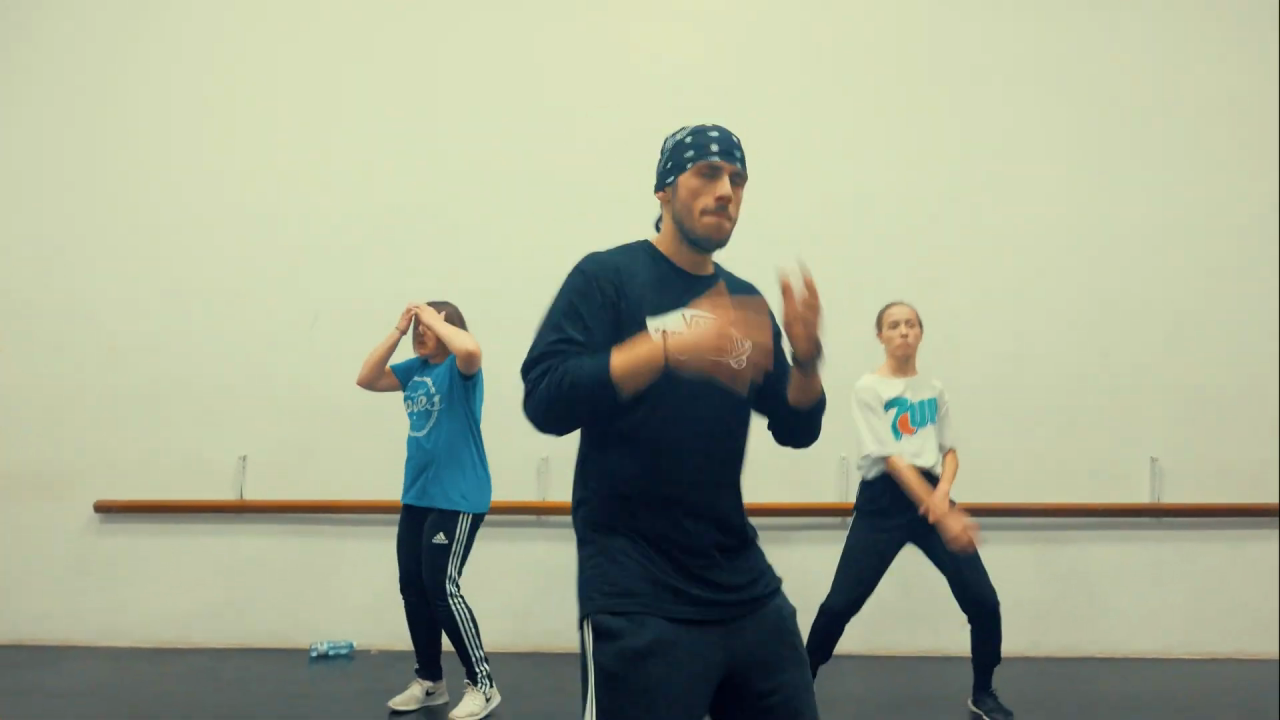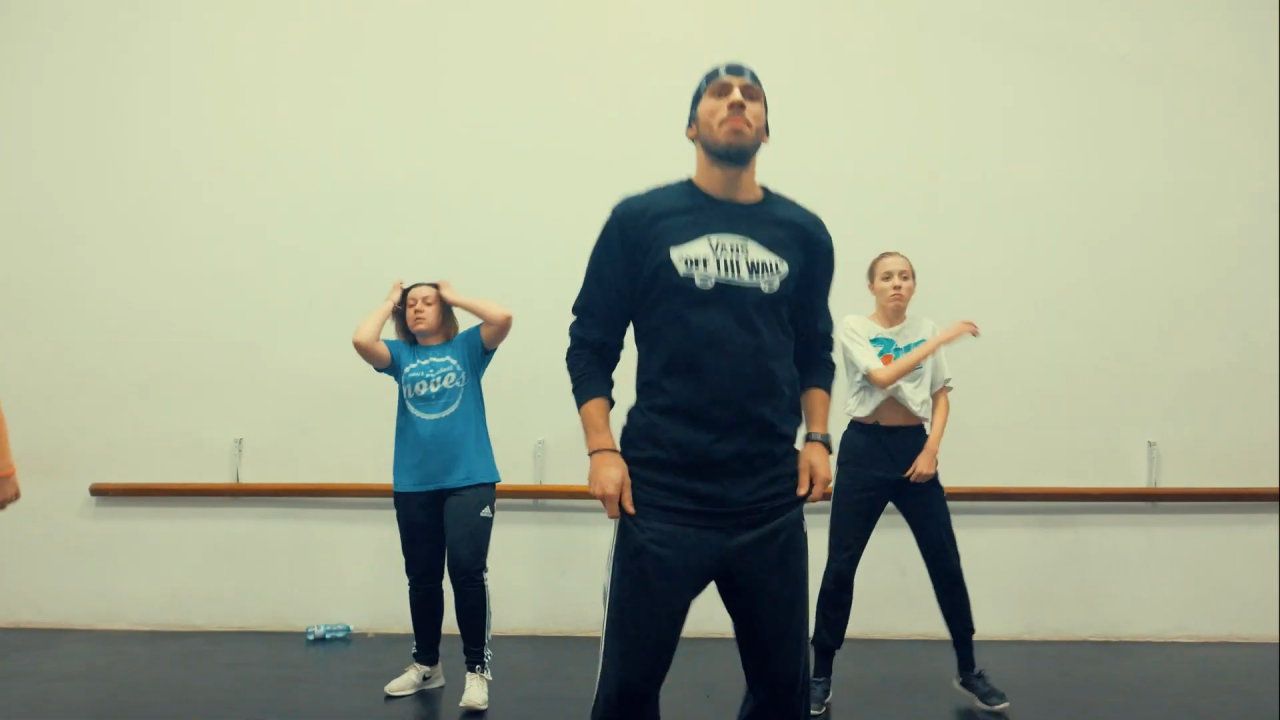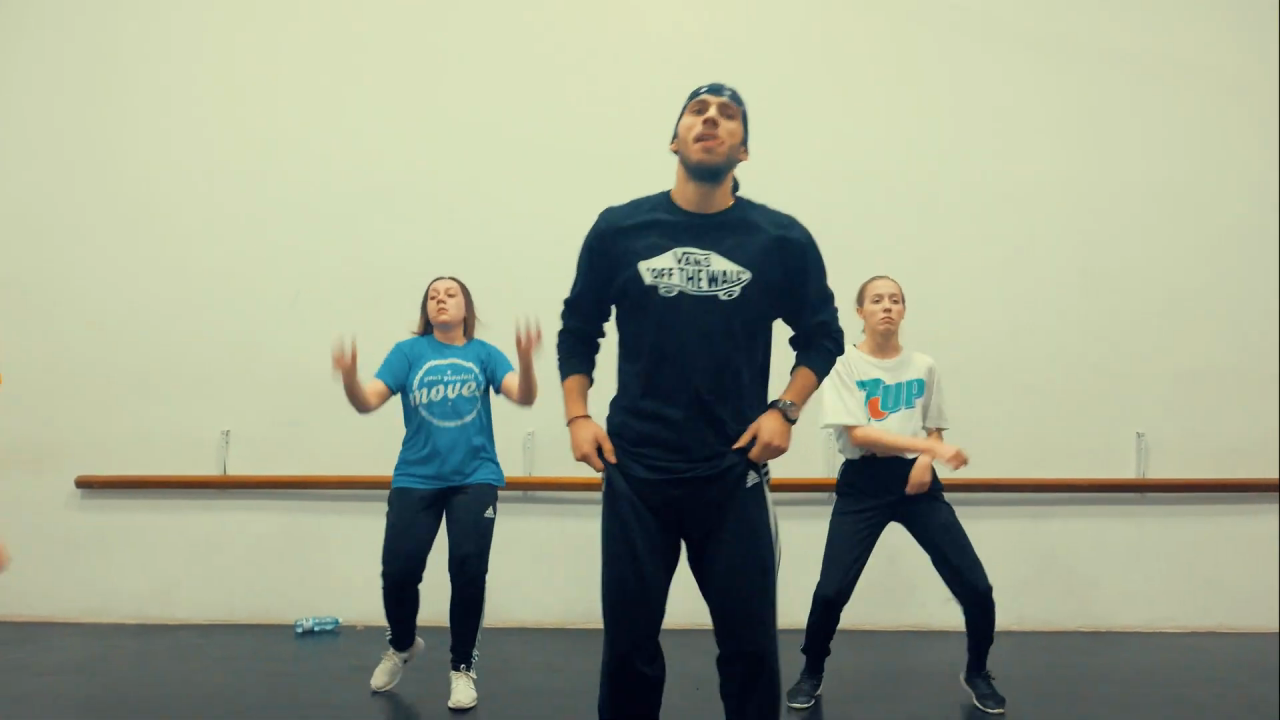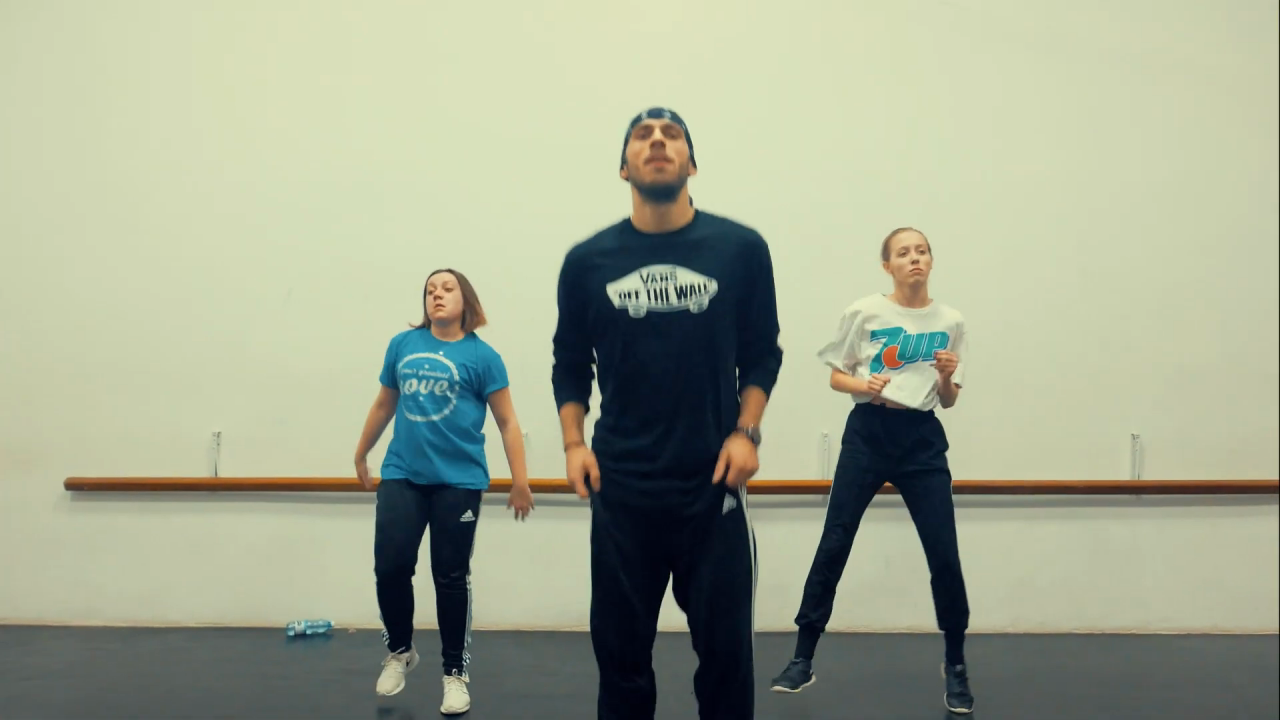
dt=0.3s
person 1, frame 1
left shoulder: (744, 303)
right shoulder: (606, 278)
left elbow: (796, 427)
right elbow: (547, 396)
left wrist: (807, 355)
right wrist: (669, 348)
left hip: (739, 577)
right hip: (635, 586)
person 1, frame 2
left shoulder: (804, 232)
right shoulder: (640, 222)
right elbow: (591, 341)
left wrist: (819, 440)
right wrist: (600, 449)
left hip: (768, 501)
right hip: (659, 494)
person 1, frame 3
left shoulder: (782, 239)
right shoulder: (618, 229)
left elbow: (822, 334)
right elbow: (578, 329)
left wrist: (786, 409)
right wrist: (578, 415)
left hip: (733, 475)
right hip: (637, 474)
left knee: (751, 647)
right knee: (629, 646)
person 1, frame 4
left shoulder: (740, 247)
right shoulder: (587, 260)
left elbow: (762, 353)
right elbow: (571, 364)
left wrist: (745, 432)
right wrist: (573, 442)
left hip: (711, 490)
right hip: (621, 493)
left knee: (725, 655)
right knee: (620, 656)
person 2, frame 1
left shoulder: (934, 389)
right shoulder: (868, 389)
left elbow: (948, 452)
right elbow: (892, 458)
left wrist: (944, 492)
right wrist: (948, 517)
left hip: (929, 499)
right hip: (882, 501)
left knee: (984, 601)
right knee: (841, 603)
person 2, frame 2
left shoulder: (925, 329)
right shoulder: (853, 328)
left elbow: (941, 396)
right elbow: (885, 375)
left wrist: (932, 450)
right wrist: (943, 337)
left hip: (913, 452)
right hip: (865, 451)
left knee: (946, 569)
right knee: (840, 569)
left ankle: (968, 671)
right ankle: (820, 676)
person 2, frame 3
left shoulder: (923, 366)
right shoulder: (842, 362)
left elbow: (935, 431)
right elbow: (854, 431)
left wrist: (927, 460)
right wrist: (932, 448)
left hip: (914, 481)
right hip: (862, 483)
left knee: (975, 586)
right knee: (832, 590)
left ankle: (977, 672)
right ankle: (812, 673)
person 2, frame 4
left shoulder: (951, 320)
right shoulder: (863, 312)
left elbow: (948, 398)
right elbow: (836, 375)
left wrist: (949, 373)
right wrist: (861, 382)
left hip: (923, 438)
right hip: (868, 433)
left knee: (944, 554)
right knee: (834, 544)
left ankle: (955, 667)
right ankle: (803, 659)
person 3, frame 1
left shoulder: (462, 369)
right shoulder: (417, 369)
left elbow: (470, 349)
right elbow: (367, 379)
left wrist: (434, 318)
right wrist: (397, 331)
left hip: (456, 499)
right hip: (418, 498)
left knee: (440, 589)
right knee: (412, 589)
left ankle: (482, 685)
right ankle: (430, 681)
person 3, frame 2
left shoulder: (467, 346)
right shoulder: (400, 354)
left elbow: (503, 317)
right elbow: (362, 340)
left wrist: (460, 297)
right wrist: (386, 306)
left hip: (469, 479)
right hip: (414, 484)
left knee: (467, 569)
right knee: (421, 577)
left ankle: (478, 670)
right ankle: (426, 666)
person 3, frame 3
left shoulder: (484, 353)
right shoulder: (408, 351)
left elbow: (524, 397)
right elbow: (367, 402)
left wrist: (527, 363)
right wrist: (348, 378)
left hip: (474, 479)
right hip: (415, 480)
left knee: (469, 572)
right knee: (399, 573)
left ankle: (463, 669)
right ankle: (401, 646)
person 3, frame 4
left shoulder: (480, 354)
right shoulder: (403, 344)
left elbow: (507, 421)
right elbow: (384, 404)
left wrist: (520, 481)
right wrist: (362, 455)
left hip: (459, 480)
right hip: (401, 475)
left knee: (451, 576)
right knee: (391, 567)
left ankle: (455, 673)
right ankle: (398, 652)
